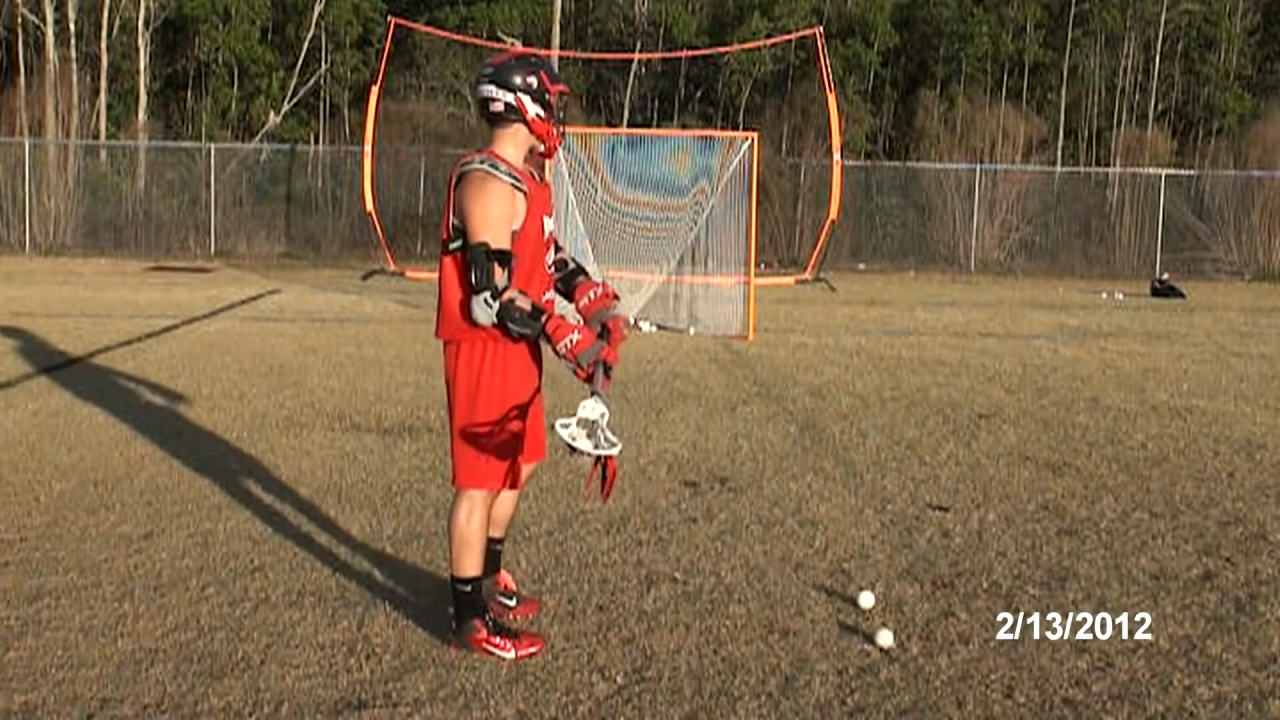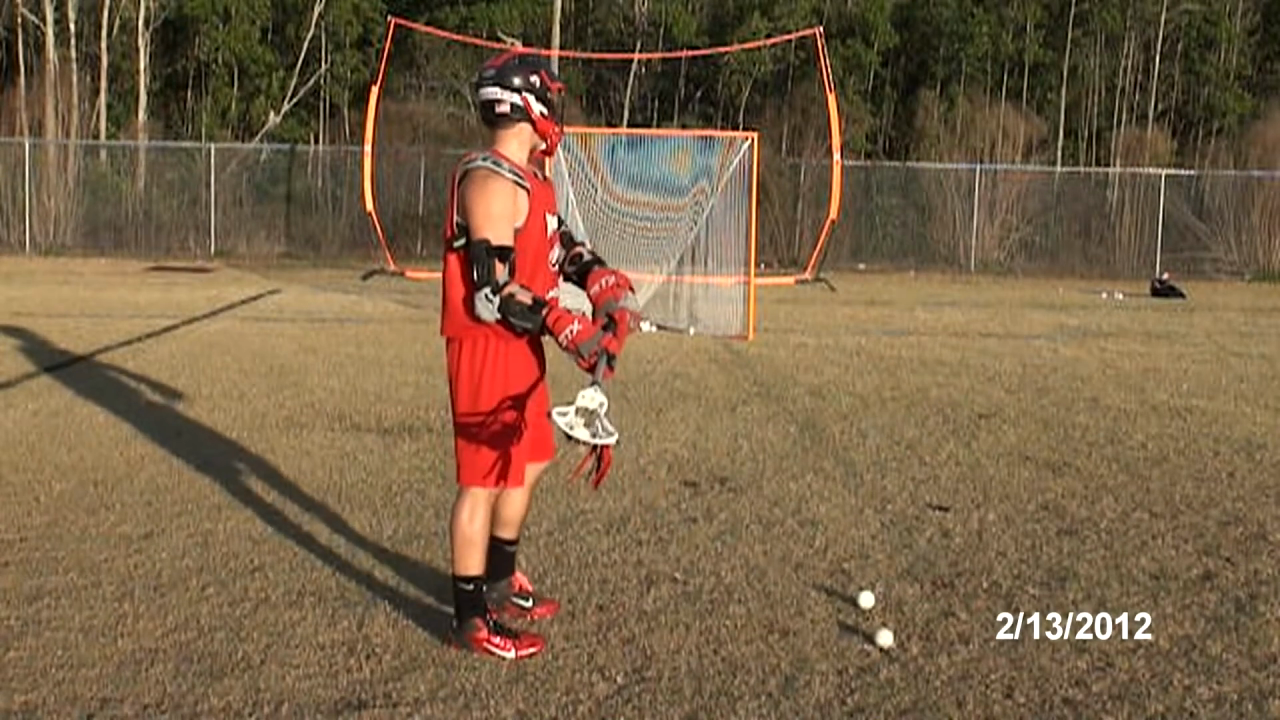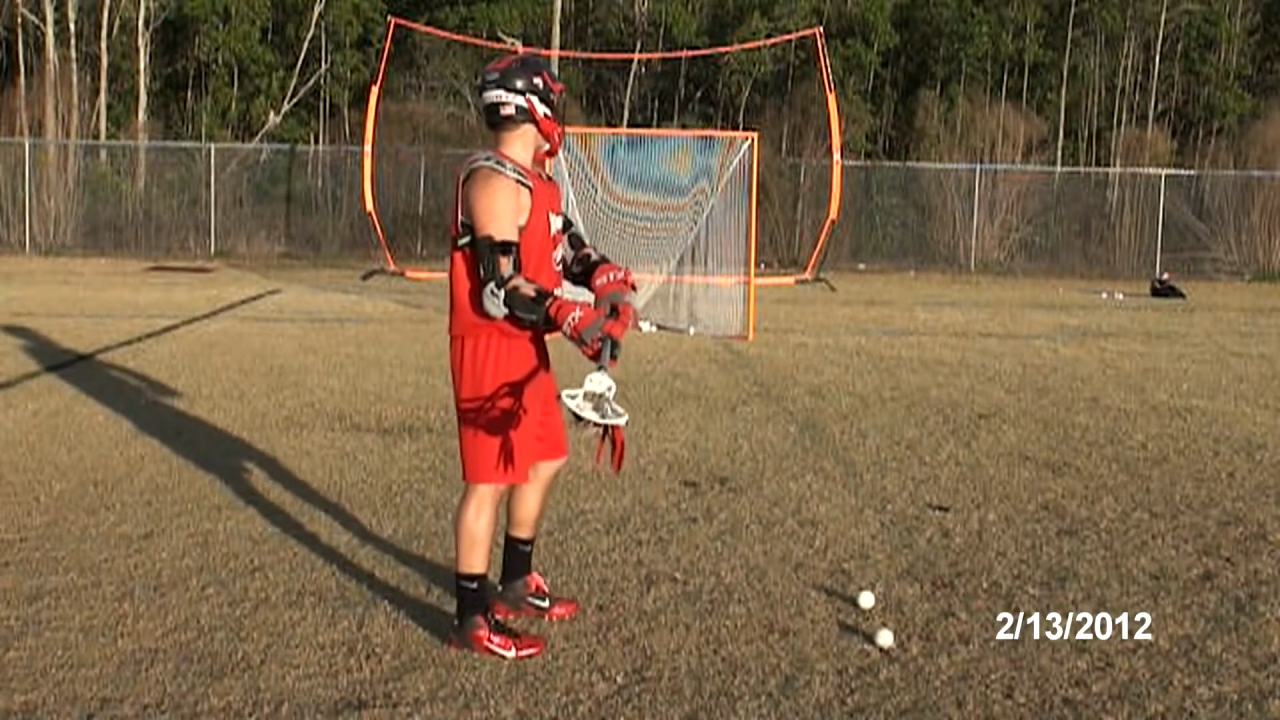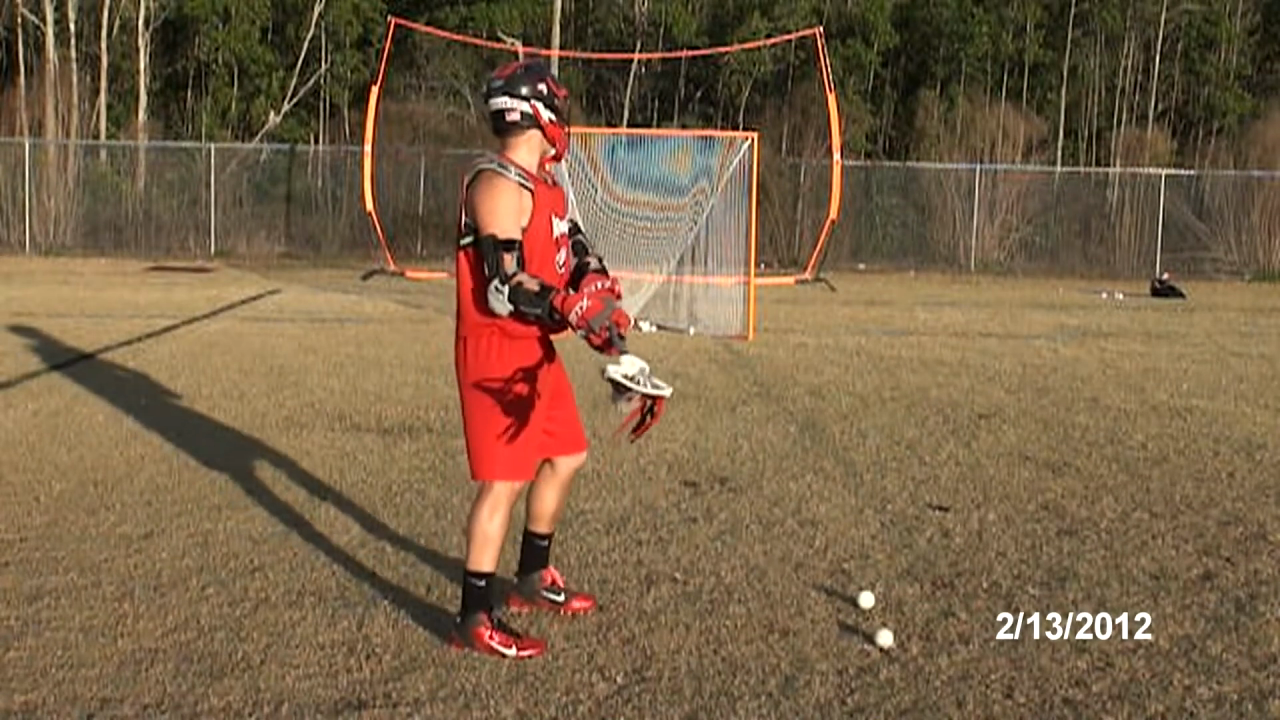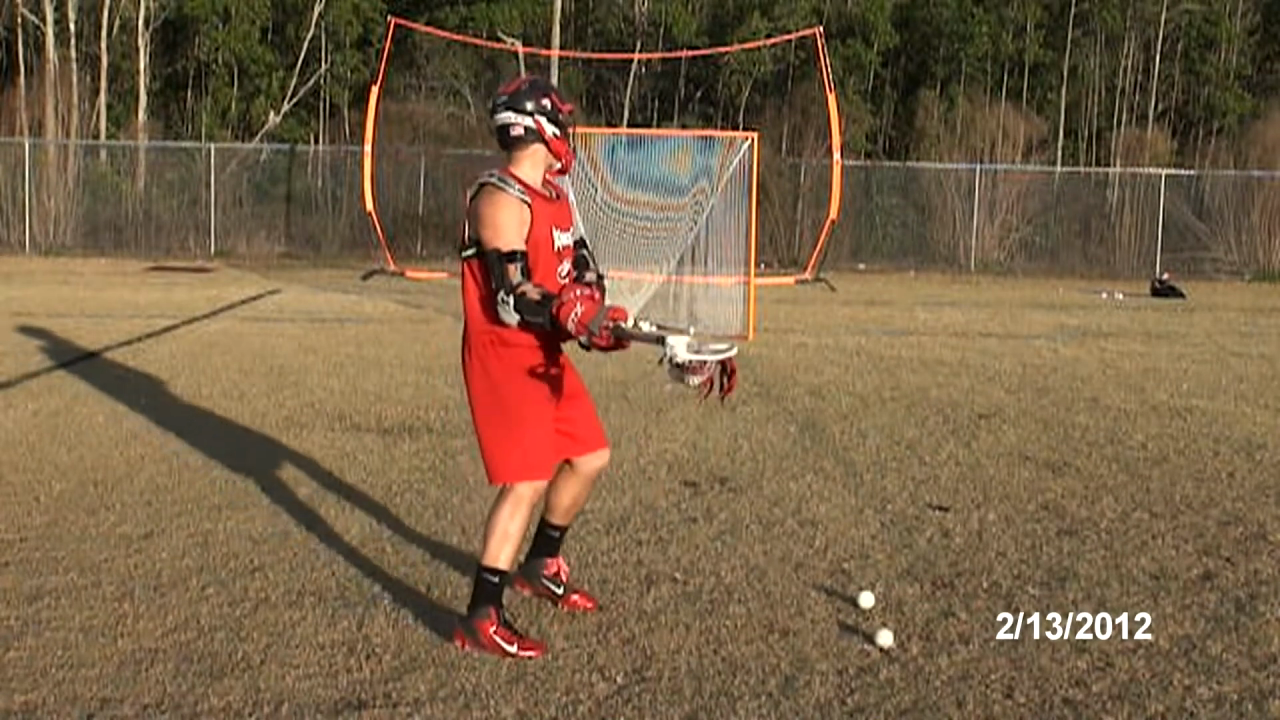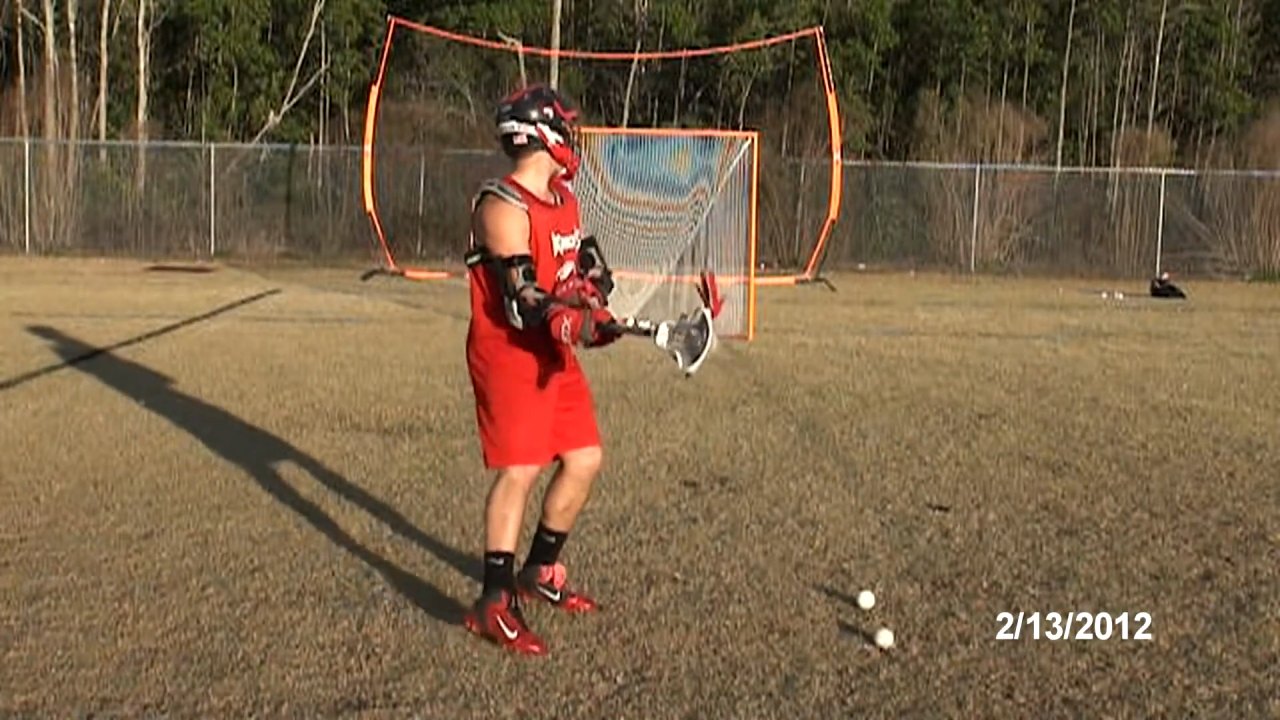
dt=0.5s
person 1, frame 1
left shoulder: (525, 176)
right shoulder: (489, 184)
left elbow: (543, 253)
right elbow: (492, 295)
left wrist: (589, 292)
right wrist: (563, 334)
left hip: (515, 349)
right hip: (485, 351)
left knee: (515, 466)
right knee: (482, 481)
left ankle: (487, 579)
right ankle: (471, 618)
person 1, frame 2
left shoulder: (530, 176)
right shoulder: (491, 183)
left elbow: (558, 244)
right elbow: (493, 293)
left wrist: (602, 280)
right wrist: (564, 325)
left hip: (519, 347)
right hip: (487, 350)
left knee: (527, 465)
right knee: (484, 479)
left ankle: (499, 582)
right ankle: (471, 617)
person 1, frame 3
left shoulder: (535, 179)
right shoulder: (494, 182)
left elbow: (566, 243)
right elbow: (499, 288)
left wrist: (606, 277)
right wrist: (567, 315)
left hip: (525, 347)
right hip: (491, 348)
left knee: (543, 463)
right knee: (491, 479)
left ankle: (516, 584)
right ankle: (472, 617)
person 1, frame 4
left shoulder: (544, 182)
right shoulder: (498, 185)
left elbow: (573, 247)
right elbow: (504, 287)
left wrist: (596, 285)
right wrist: (571, 308)
left hip: (534, 347)
right hip: (497, 349)
left knee: (564, 457)
right knee: (504, 479)
left ankle: (534, 577)
right ankle: (475, 617)
person 1, frame 5
left shoulder: (554, 195)
right shoulder: (500, 200)
left elbow: (582, 264)
right elbow: (512, 297)
left wrist: (589, 297)
right wrist: (567, 313)
left hip: (544, 353)
right hip: (503, 355)
left knee: (589, 457)
right knee: (525, 481)
left ankle: (542, 565)
right ankle: (482, 617)
person 1, frame 6
left shoulder: (564, 198)
right shoulder: (503, 207)
left elbow: (592, 264)
right elbow: (518, 298)
left wrist: (586, 291)
right wrist: (560, 319)
left hip: (553, 352)
right hip: (507, 352)
left knee: (584, 459)
right knee: (520, 467)
left ankle: (540, 572)
right ankle: (494, 600)
